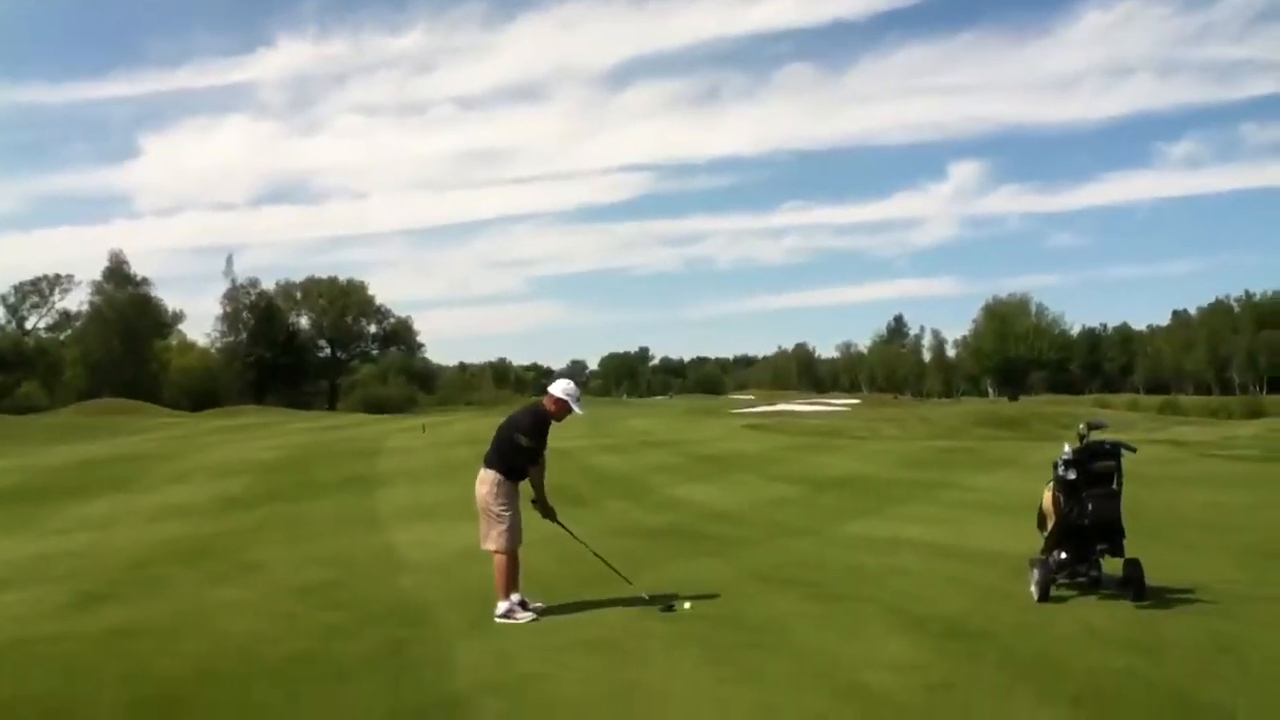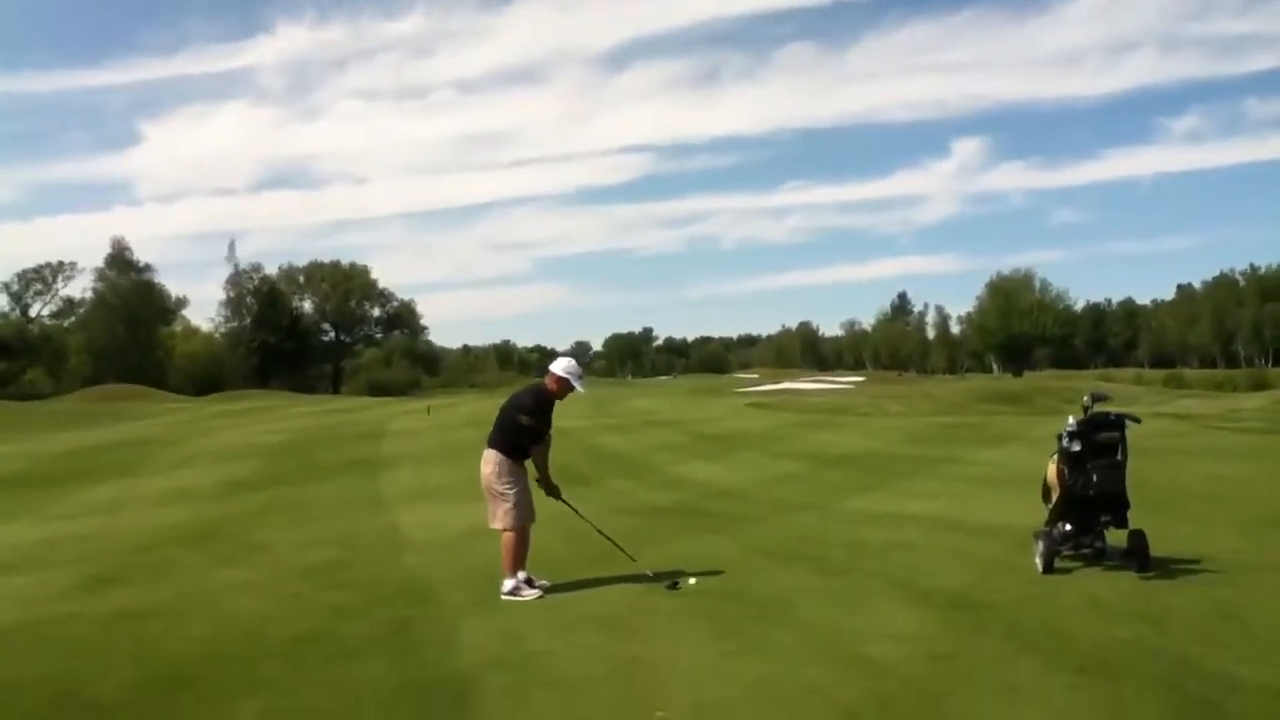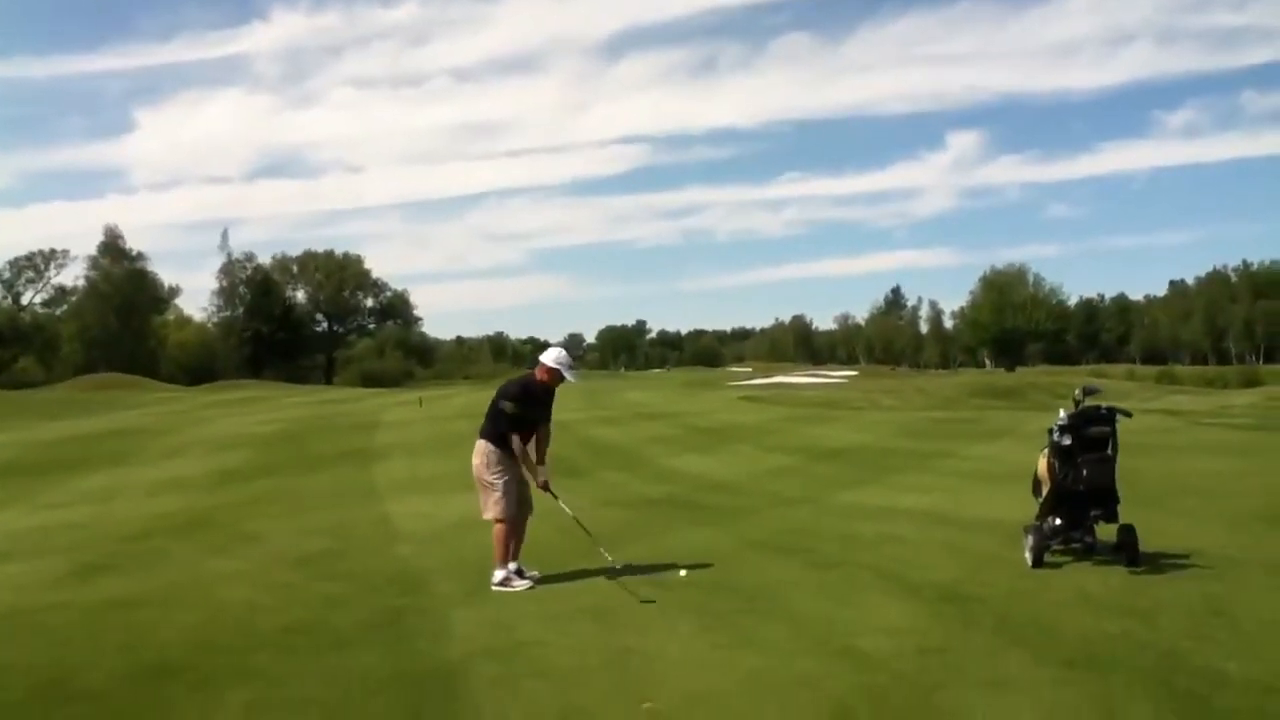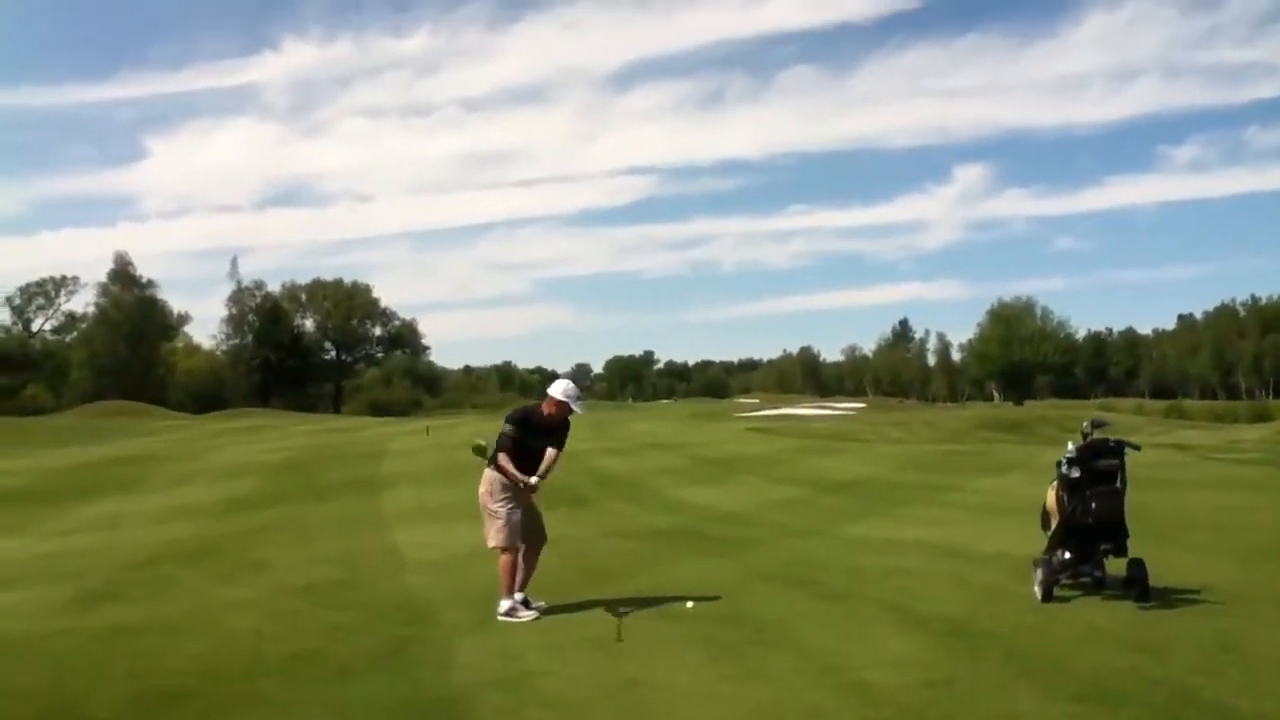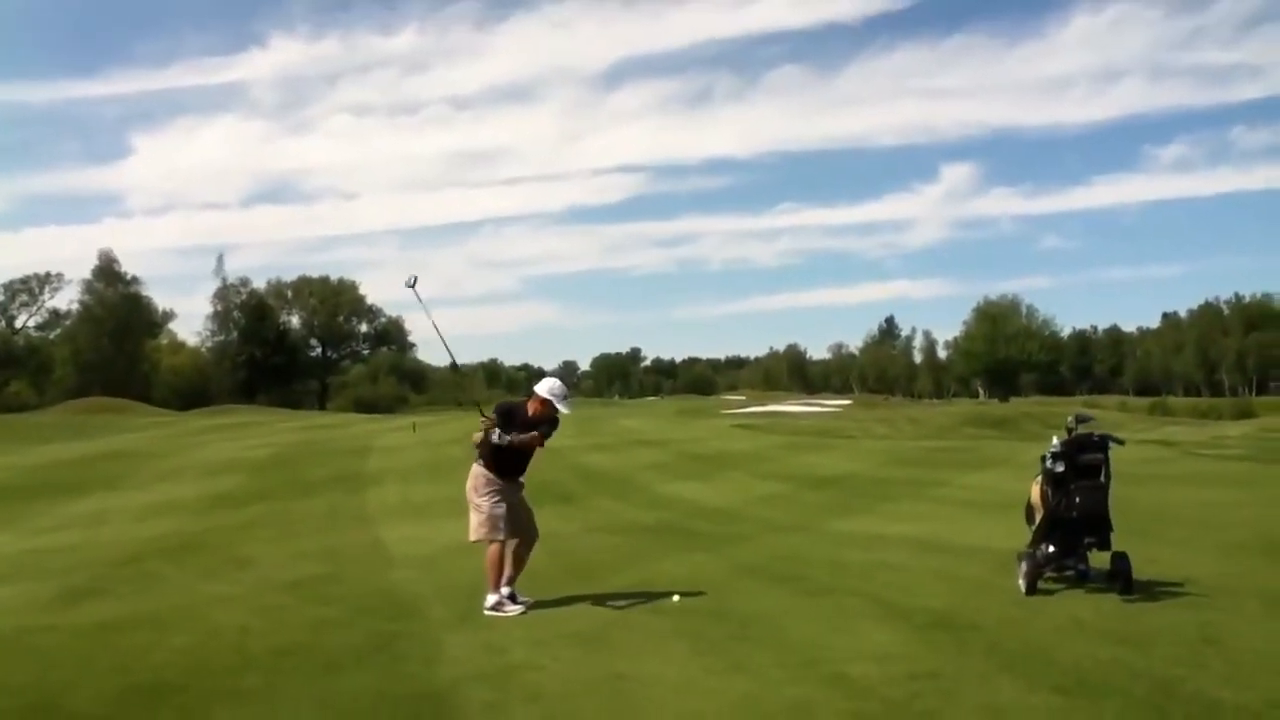
dt=0.2s
person 1, frame 1
left shoulder: (540, 418)
right shoulder: (529, 421)
left elbow: (538, 460)
right elbow: (531, 466)
left wrist: (540, 498)
right wrist: (543, 502)
left hip: (506, 482)
right hip: (496, 482)
left knee: (512, 543)
right knee: (503, 545)
left ankle: (515, 597)
right ankle: (503, 606)
person 1, frame 2
left shoulder: (546, 398)
right shoulder: (529, 400)
left elbow: (544, 438)
right elbow: (534, 447)
left wrist: (544, 476)
right wrist: (547, 481)
left hip: (514, 462)
right hip: (500, 462)
left knee: (524, 521)
right knee: (511, 523)
left ankle: (521, 574)
right ankle: (510, 584)
person 1, frame 3
left shoulder: (546, 392)
right shoulder: (515, 390)
left elbow: (542, 428)
right elbow: (513, 435)
left wrist: (542, 465)
right wrist: (534, 471)
left hip: (510, 455)
right hip: (492, 453)
left knee: (521, 511)
right knee: (504, 514)
left ankle: (513, 565)
right ankle: (500, 574)
person 1, frame 4
left shoulder: (561, 425)
right shoulder: (520, 416)
left elbow: (553, 453)
right elbow: (501, 456)
left wrist: (538, 478)
right wrist: (520, 478)
left hip: (521, 485)
right hip: (499, 483)
left knee: (536, 540)
right knee: (510, 543)
left ankle: (519, 595)
right ankle: (506, 605)
person 1, frame 5
left shoulder: (550, 422)
right shoulder: (506, 410)
left elbow: (533, 438)
right elbow: (476, 443)
left wrist: (508, 438)
right wrist: (486, 434)
left hip: (511, 481)
right hip: (486, 477)
left knee: (528, 535)
right knee: (497, 537)
left ankle: (506, 589)
right ankle: (493, 599)
